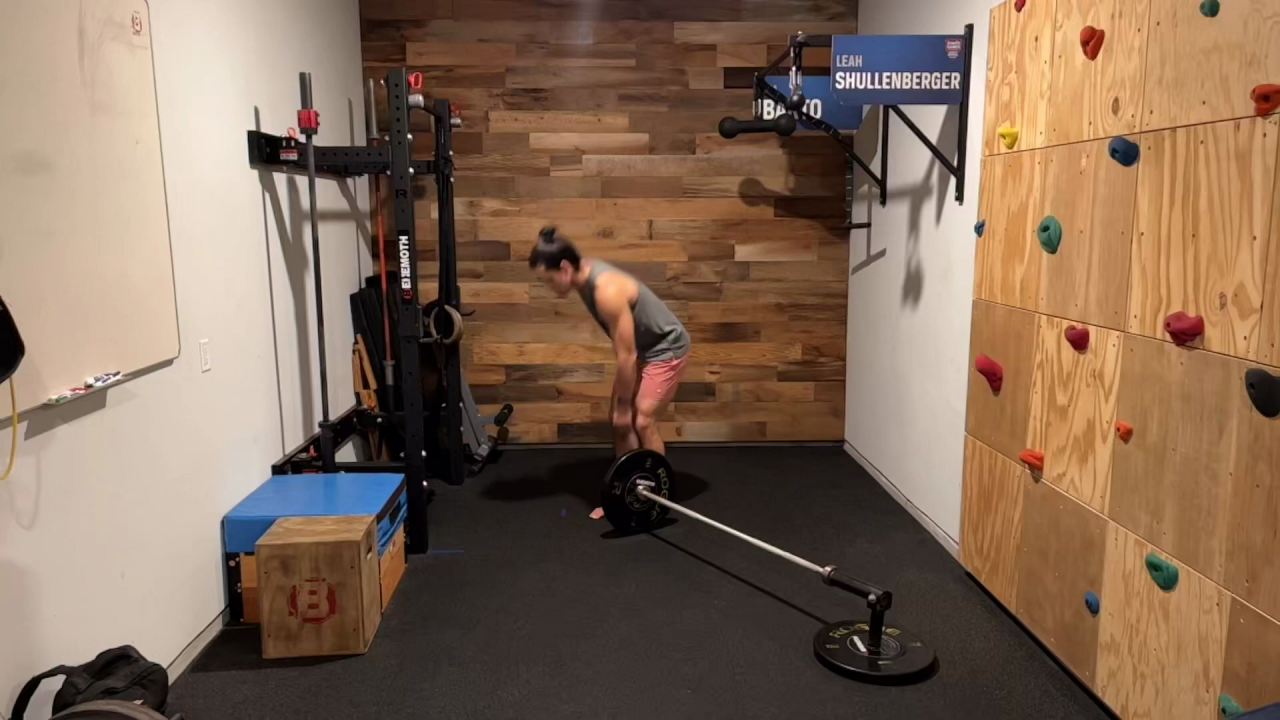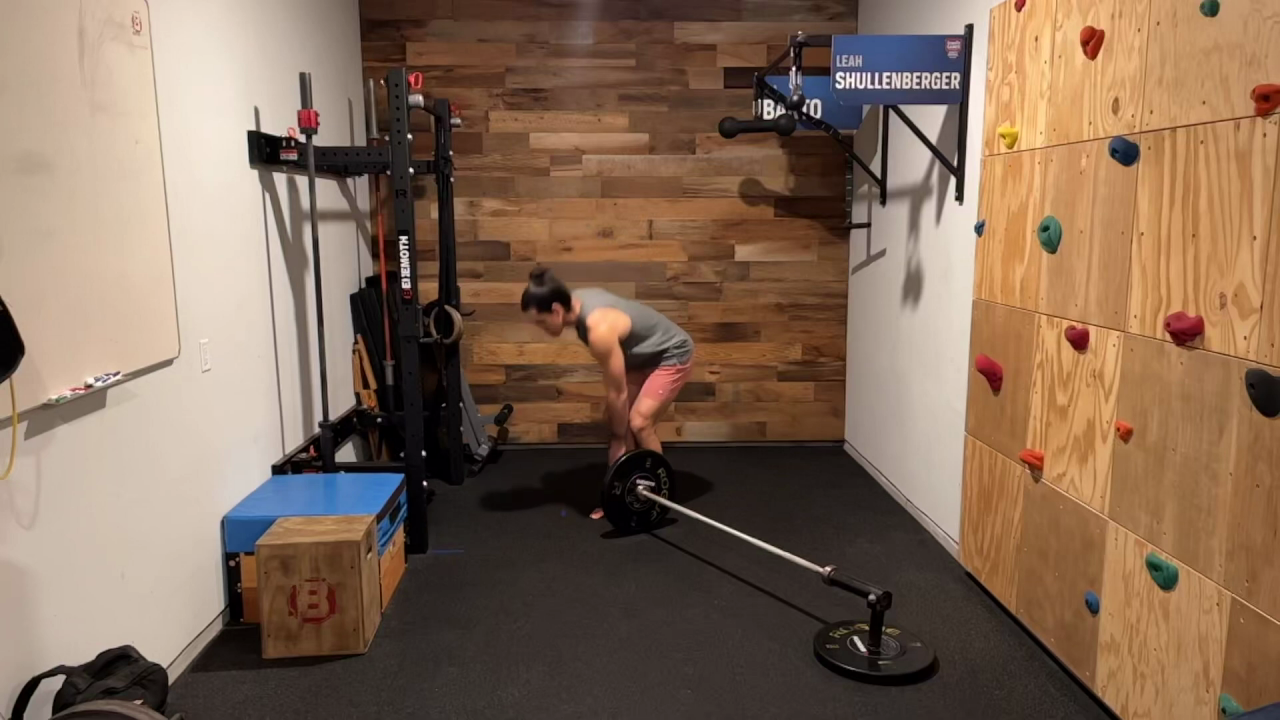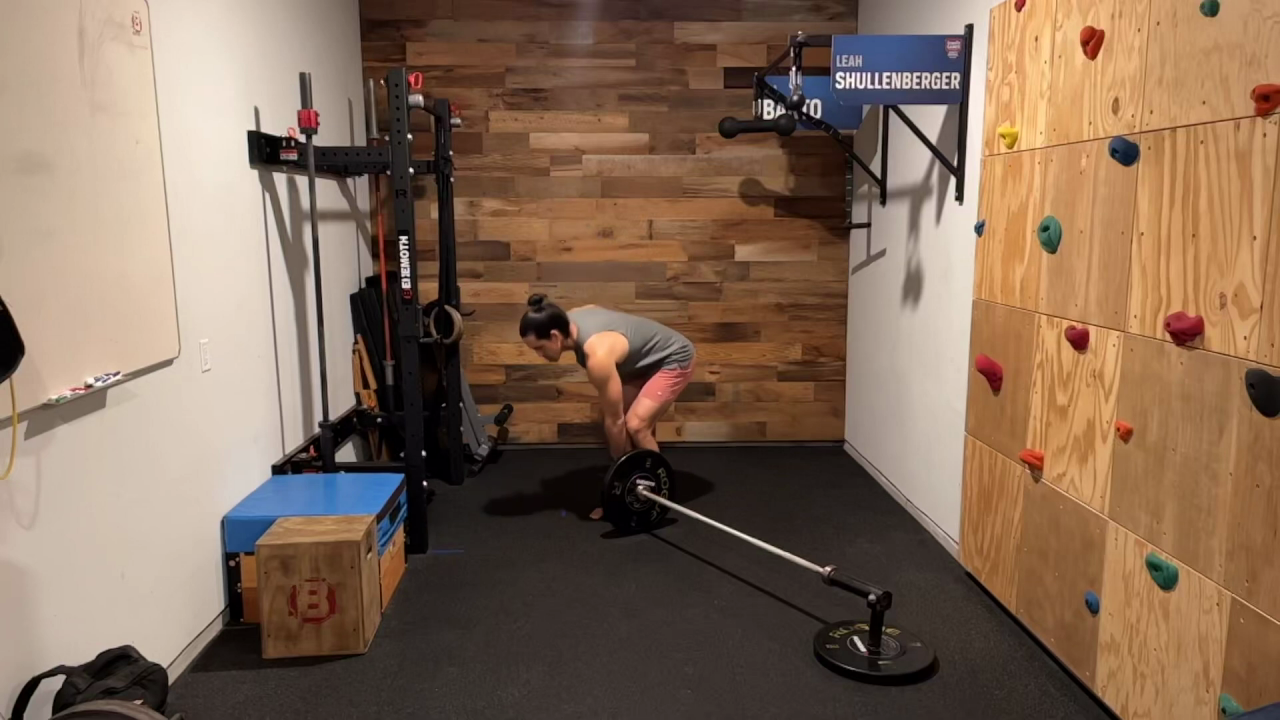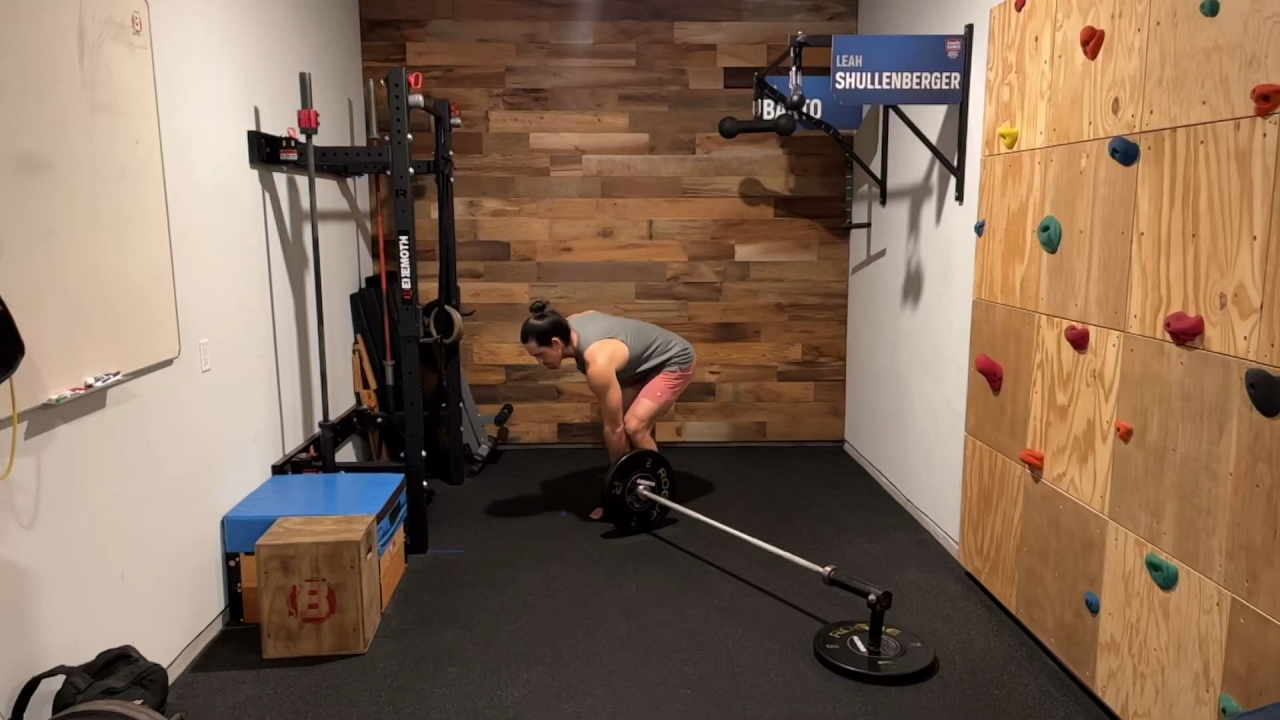
dt=0.2s
person 1, frame 1
left shoulder: (606, 290)
right shoulder: (585, 278)
left elbow: (627, 354)
left wrist: (623, 404)
left hip: (666, 347)
right hip: (641, 348)
left knee: (642, 421)
right knee: (621, 421)
person 1, frame 2
left shoulder: (599, 329)
right shoulder: (578, 300)
left elbow: (617, 392)
left wrist: (618, 440)
left hip: (672, 354)
right hip: (645, 354)
left knee: (639, 422)
right knee: (614, 417)
person 1, frame 3
left shoulder: (597, 355)
right shoulder: (572, 319)
left elbow: (615, 418)
left hip: (674, 360)
right hip: (647, 359)
left knee: (636, 424)
right knee: (615, 421)
person 1, frame 4
left shoulder: (598, 363)
right shoulder: (571, 325)
left elbow: (614, 428)
left hip: (675, 361)
right hip: (649, 360)
left knee: (634, 425)
right knee: (612, 420)
